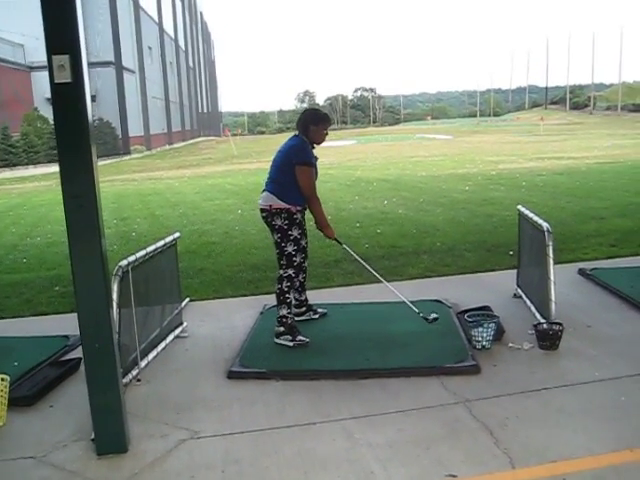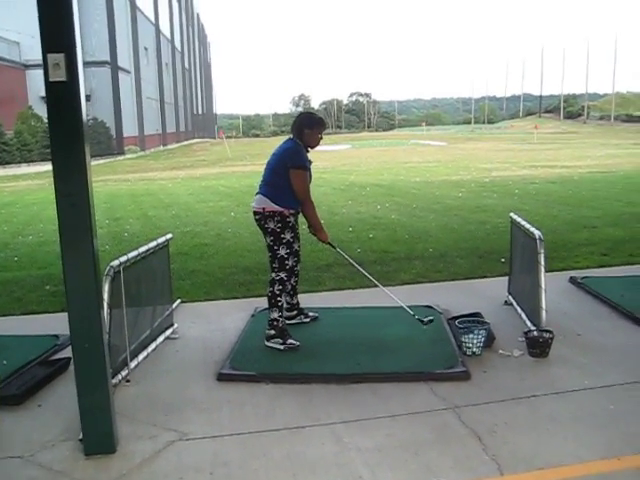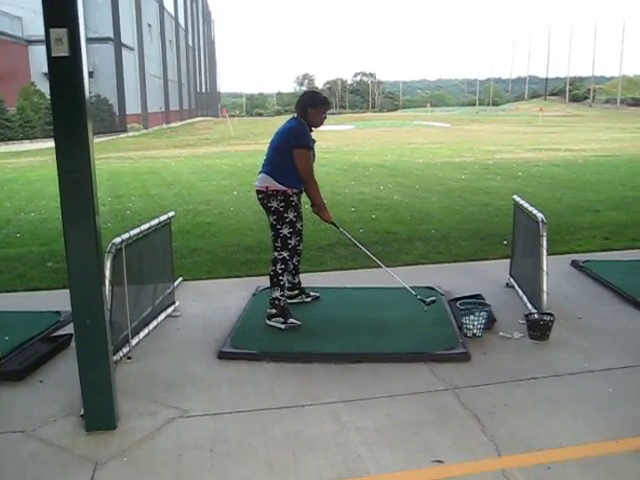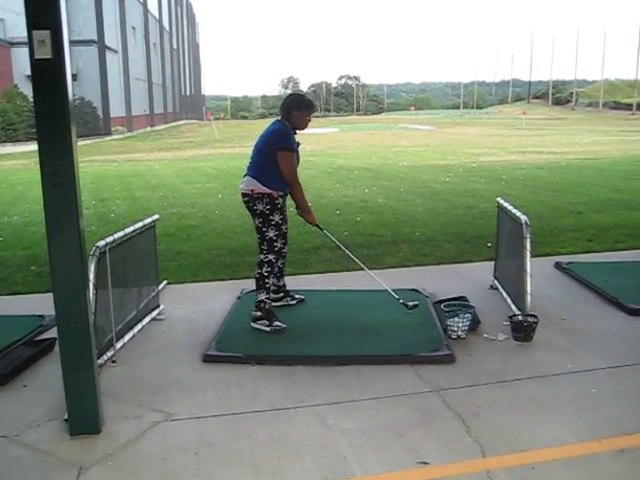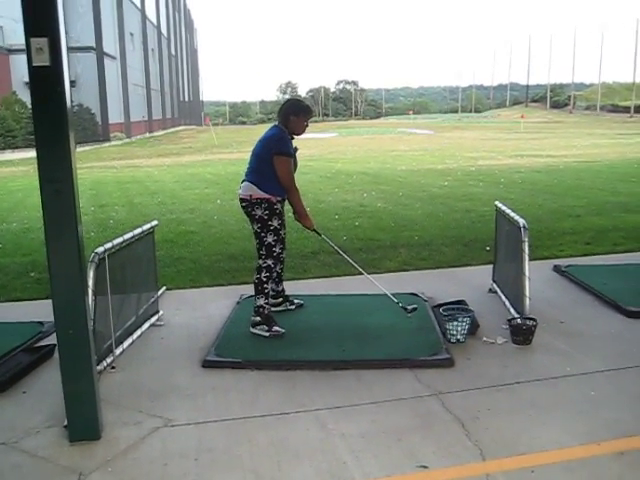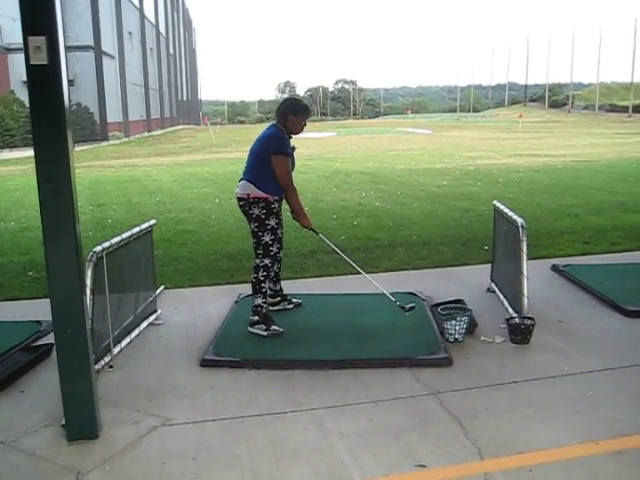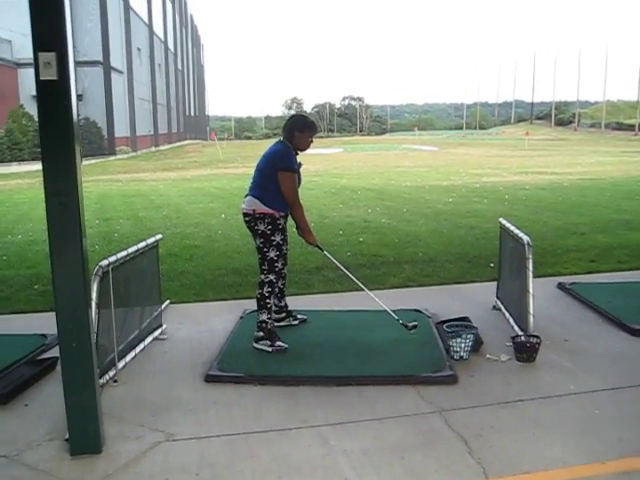
dt=0.2s
person 1, frame 1
left shoulder: (298, 145)
right shoulder: (301, 150)
left elbow: (303, 192)
right elbow: (310, 194)
left wrist: (318, 220)
right wrist: (325, 225)
left hip: (287, 209)
right hip: (280, 211)
left knee: (300, 259)
right knee: (289, 265)
left ankle: (300, 307)
right ankle: (283, 327)
person 1, frame 2
left shoulder: (292, 148)
right shoulder: (296, 153)
left elbow: (297, 196)
right elbow: (304, 198)
left wrist: (311, 223)
right wrist: (319, 228)
left hip: (281, 212)
right hip: (273, 214)
left knee: (292, 262)
right knee: (281, 268)
left ankle: (292, 310)
right ankle: (274, 330)
person 1, frame 3
left shoulder: (296, 127)
right shoulder: (299, 132)
left elbow: (300, 175)
right elbow: (308, 177)
left wrist: (314, 203)
right wrist: (322, 208)
left hip: (283, 191)
right hip: (276, 193)
left knee: (294, 241)
right knee: (284, 247)
left ankle: (293, 290)
right ankle: (276, 309)
person 1, frame 4
left shoulder: (281, 130)
right shoulder: (283, 135)
left elbow: (285, 177)
right elbow: (291, 179)
left wrist: (299, 205)
right wrist: (306, 210)
left hip: (269, 194)
right hip: (261, 196)
left knee: (279, 244)
right knee: (269, 249)
left ankle: (278, 292)
right ankle: (261, 312)
person 1, frame 5
left shoulder: (278, 136)
right shoulder: (280, 140)
left elbow: (283, 182)
right elbow: (289, 184)
left wrist: (297, 210)
right wrist: (303, 215)
left hip: (267, 200)
right hip: (260, 201)
left knee: (277, 249)
right knee: (268, 255)
left ankle: (277, 297)
right ankle: (260, 317)
person 1, frame 6
left shoulder: (276, 135)
right shoulder: (278, 139)
left elbow: (281, 182)
right elbow: (286, 184)
left wrist: (295, 209)
right wrist: (301, 214)
left hip: (264, 199)
right hip: (257, 200)
left knee: (275, 249)
right knee: (265, 254)
left ankle: (275, 297)
right ankle: (258, 316)
person 1, frame 7
left shoulder: (283, 151)
right shoulder: (284, 156)
left elbow: (287, 198)
right elbow: (292, 200)
left wrist: (300, 226)
right wrist: (307, 231)
left hip: (270, 215)
right hip: (263, 216)
left knee: (279, 264)
right knee: (270, 270)
left ankle: (280, 312)
right ankle: (263, 332)
